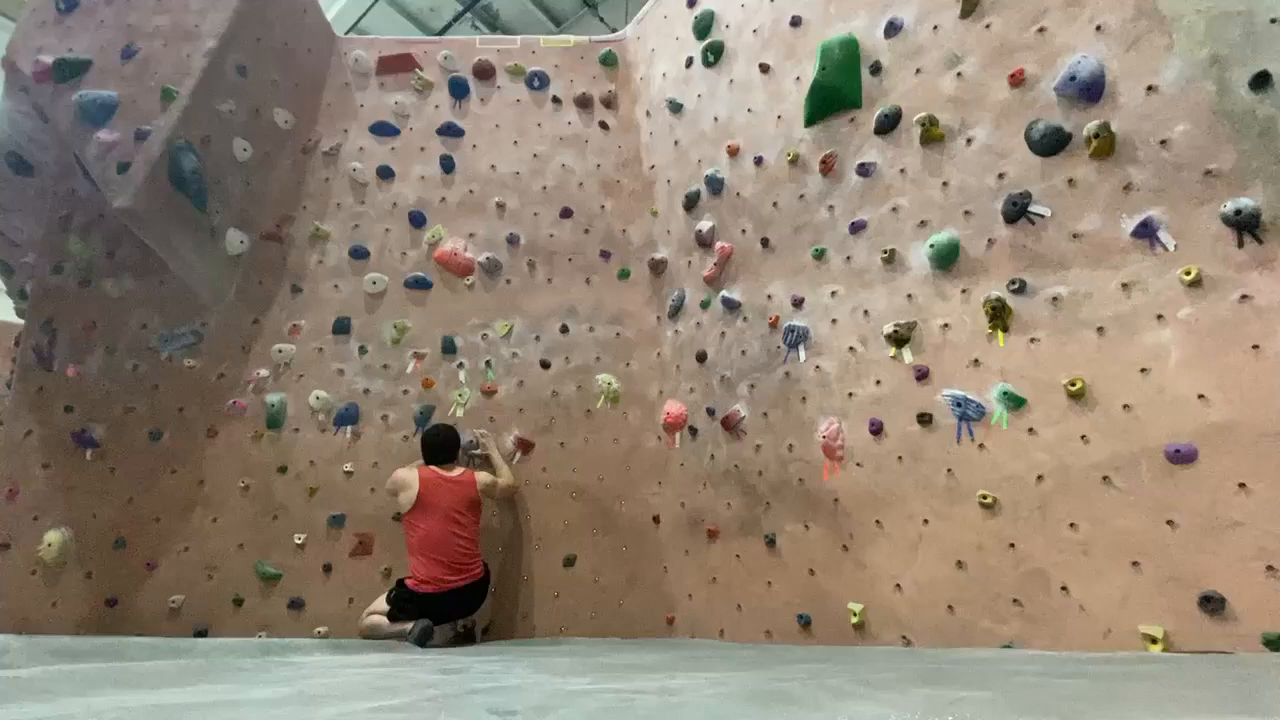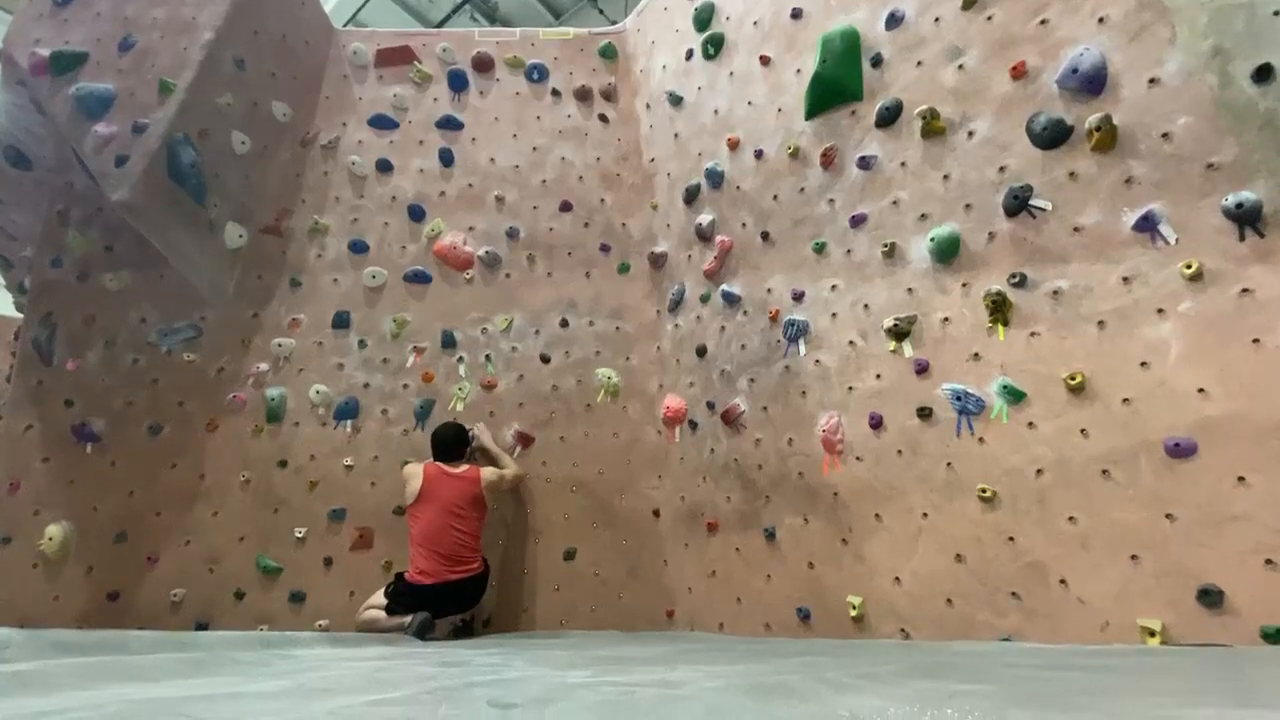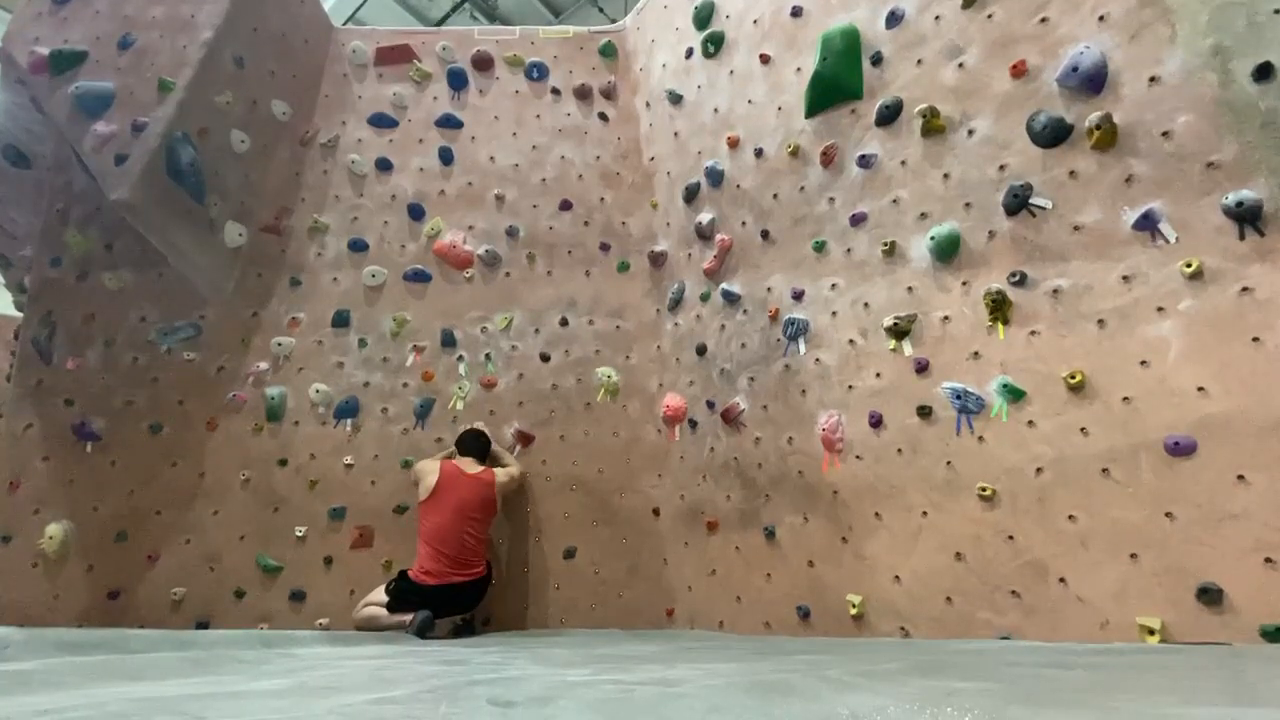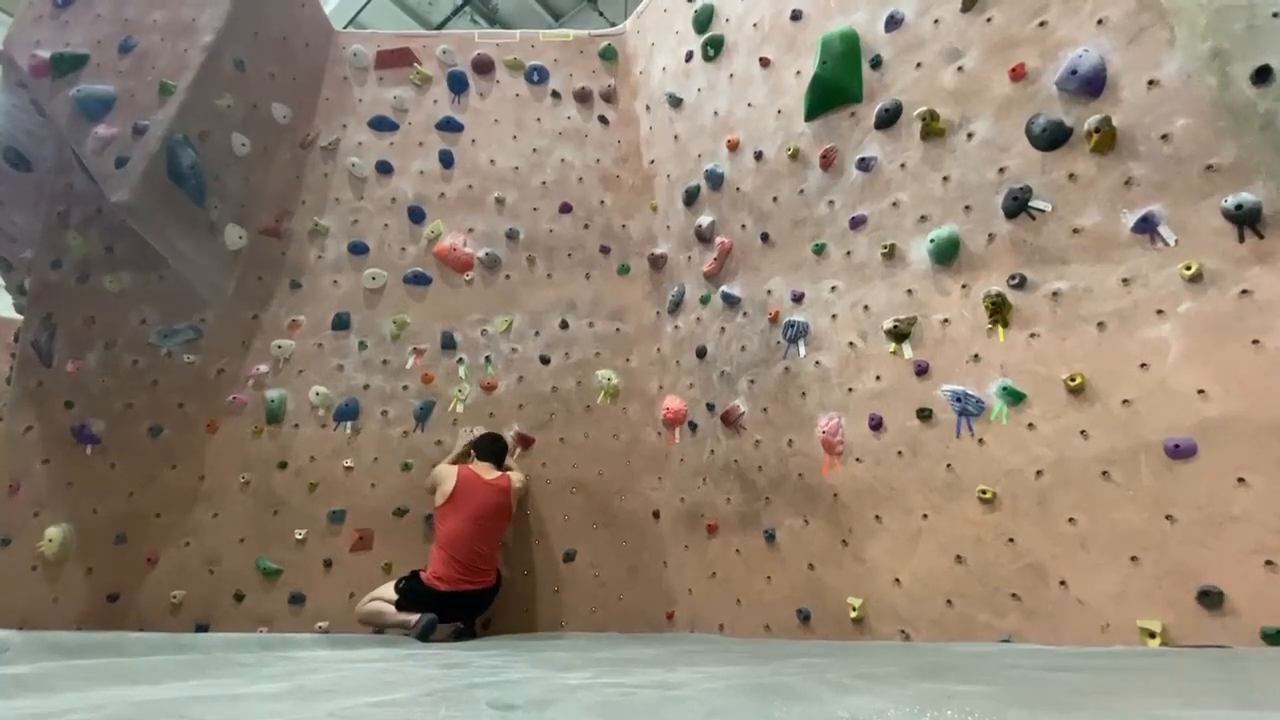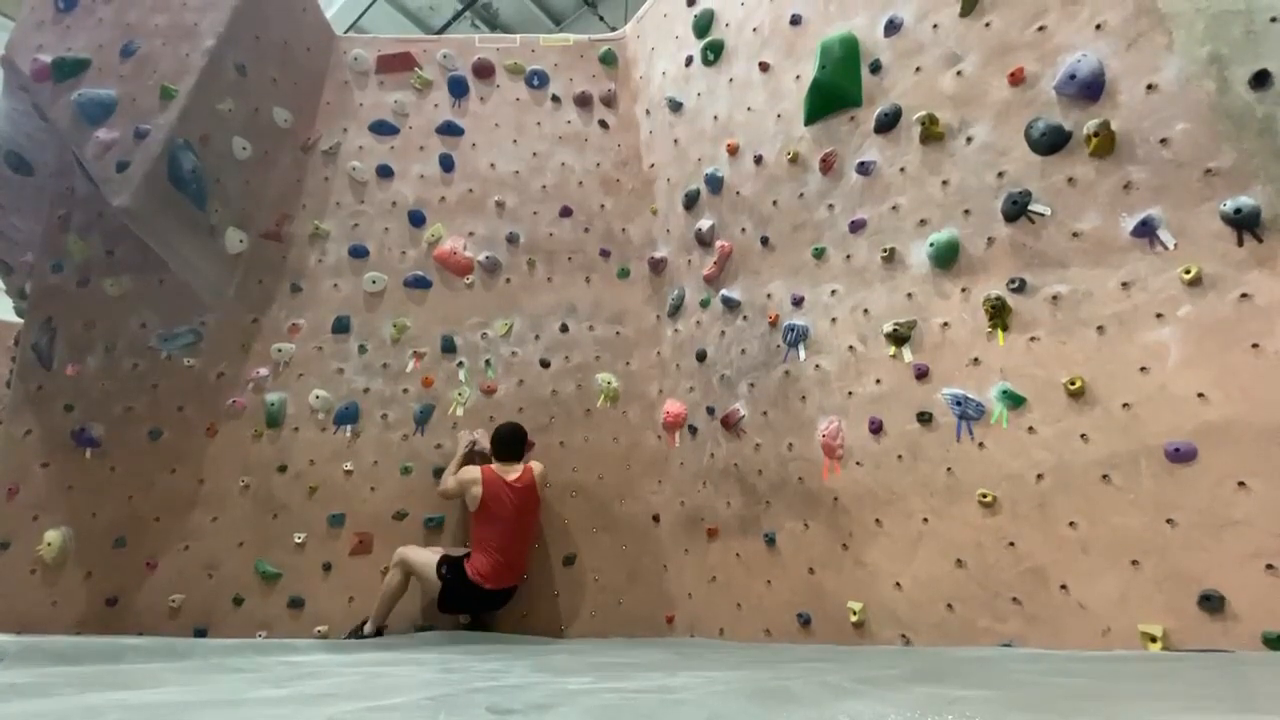
dt=1s
person 1, frame 1
left shoulder: (407, 479)
right shoulder: (478, 480)
right elbow: (510, 485)
left wrist: (428, 459)
right wrist: (492, 450)
left hip: (427, 596)
right hip: (473, 592)
left knee: (366, 624)
left ankle: (412, 628)
right ankle: (463, 625)
person 1, frame 2
left shoulder: (413, 473)
right shoulder: (484, 478)
right elbow: (516, 473)
left wrist: (449, 447)
right wrist: (488, 444)
left hip: (424, 589)
right hip: (471, 587)
left knee: (364, 618)
left ankle: (411, 621)
person 1, frame 3
left shoulder: (430, 471)
right shoulder: (497, 480)
right elbow: (515, 469)
left wrist: (453, 449)
right wrist: (488, 443)
left hip: (427, 588)
right hip: (473, 590)
left knee: (361, 615)
left ankle: (411, 619)
person 1, frame 4
left shoulder: (448, 474)
right shoulder: (515, 484)
left wrist: (458, 450)
right wrist: (494, 445)
left hip: (439, 592)
right hip: (483, 597)
left knee: (364, 609)
left ankle: (415, 619)
right ankle: (467, 623)
person 1, frame 5
left shoulder: (473, 476)
right shoulder: (536, 473)
left elbow: (444, 489)
left wrist: (461, 452)
right wrist: (487, 449)
left hip: (477, 588)
right hip: (506, 590)
left knee: (403, 556)
right knee: (433, 553)
left ankle: (370, 630)
right ankle: (469, 621)
